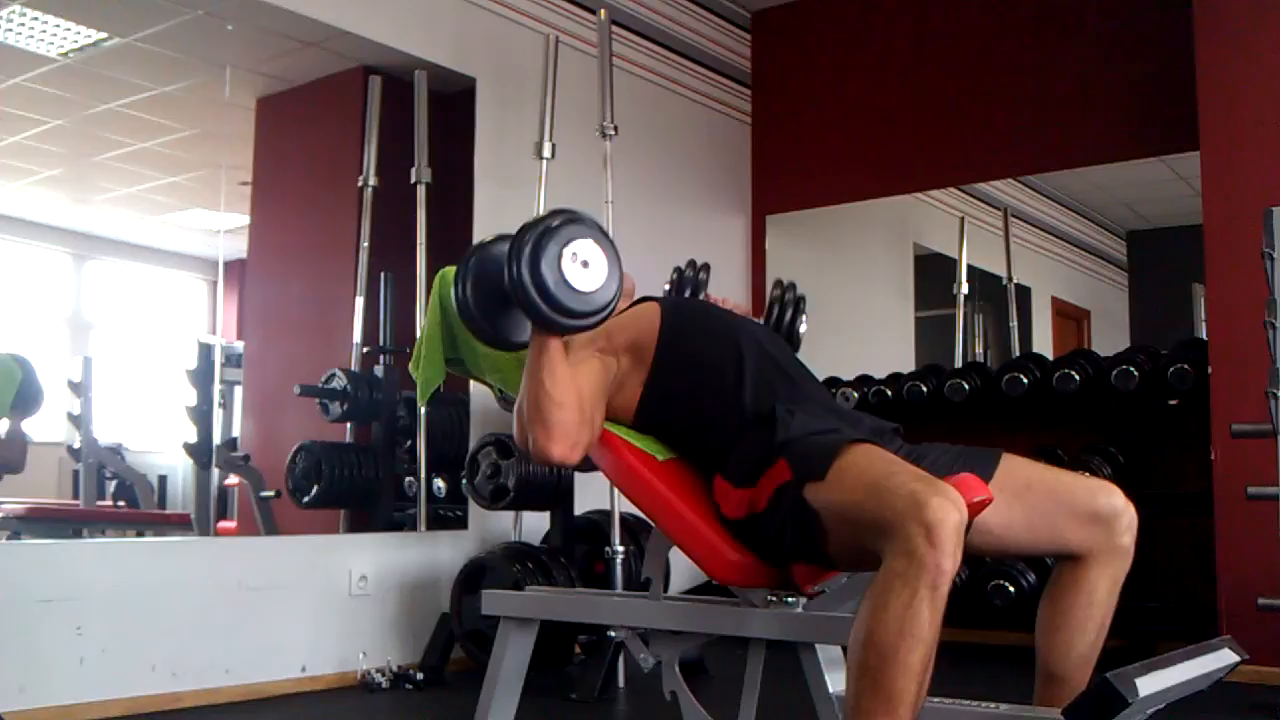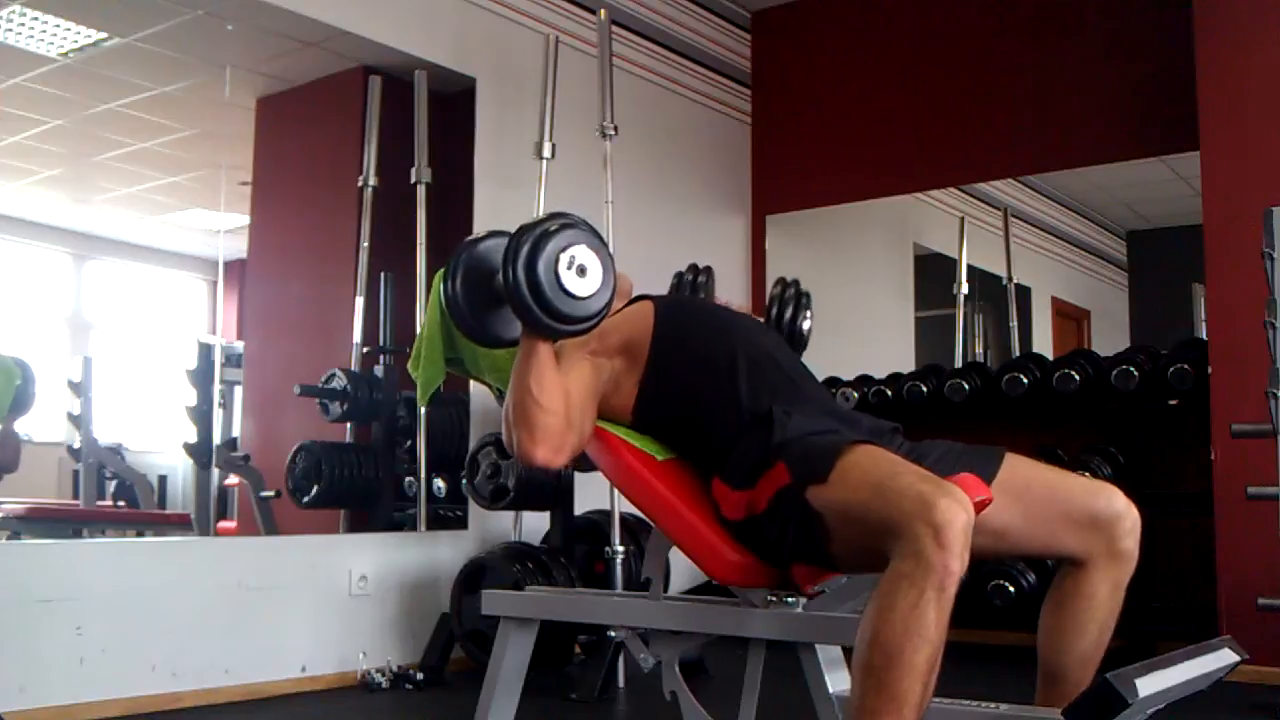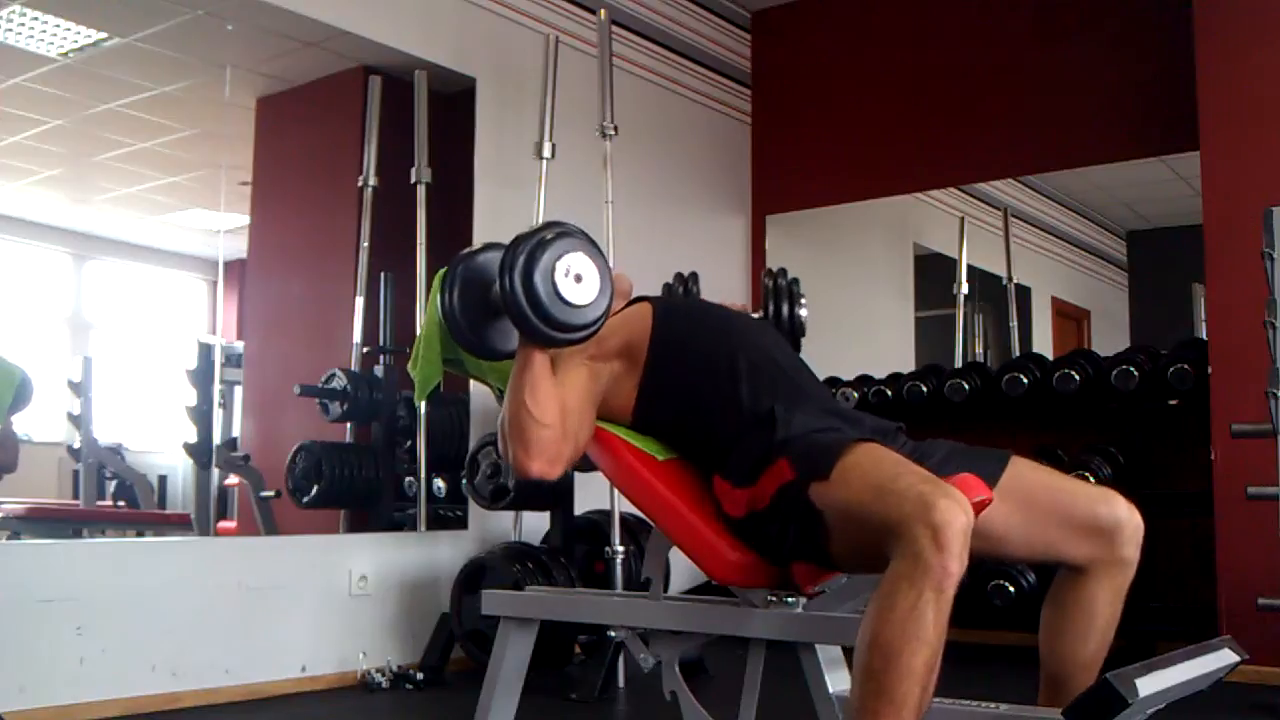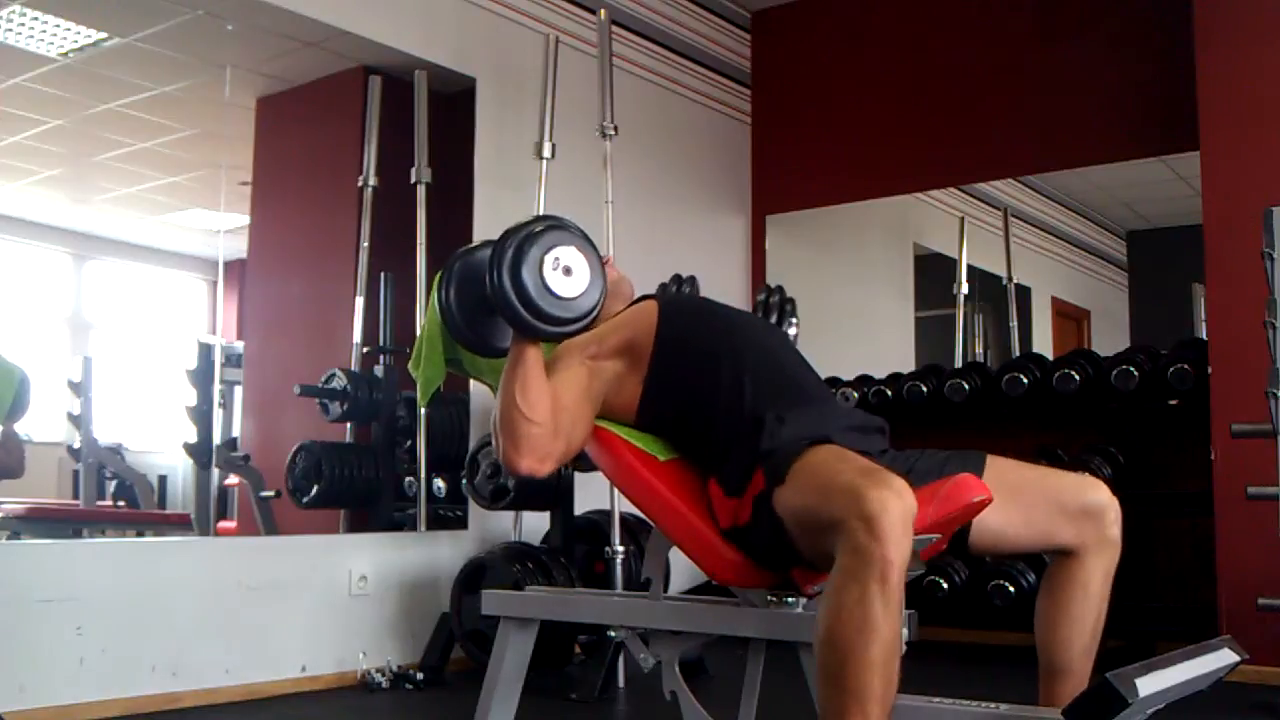
dt=0.3s
person 1, frame 1
left shoulder: (662, 325)
right shoulder: (595, 342)
right elbow: (557, 442)
left wrist: (738, 325)
left hip: (858, 441)
right hip: (779, 458)
left knee: (1108, 517)
right knee: (931, 523)
person 1, frame 2
left shoulder: (659, 326)
right shoulder: (589, 344)
right elbow: (542, 445)
left wrist: (743, 326)
left hip: (858, 435)
right hip: (779, 453)
left knee: (1110, 522)
right knee: (938, 524)
person 1, frame 3
left shoulder: (664, 326)
right shoulder: (589, 352)
right elbow: (538, 457)
left wrist: (749, 327)
right wrist: (533, 333)
left hip: (867, 443)
right hip: (781, 457)
left knee: (1113, 530)
right knee: (945, 524)
person 1, frame 4
left shoulder: (663, 324)
right shoulder: (592, 348)
right elbow: (530, 453)
left wrist: (758, 333)
right wrist: (527, 326)
left hip: (860, 447)
right hip: (775, 456)
left knee: (1093, 512)
right knee: (878, 514)
